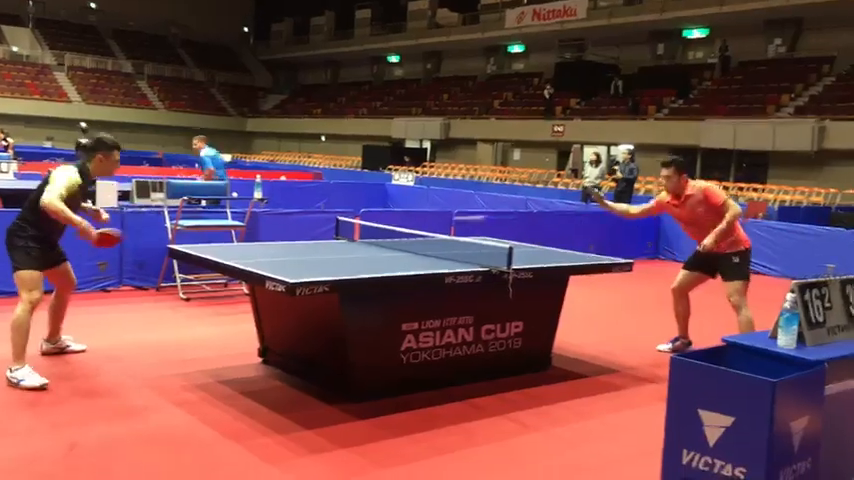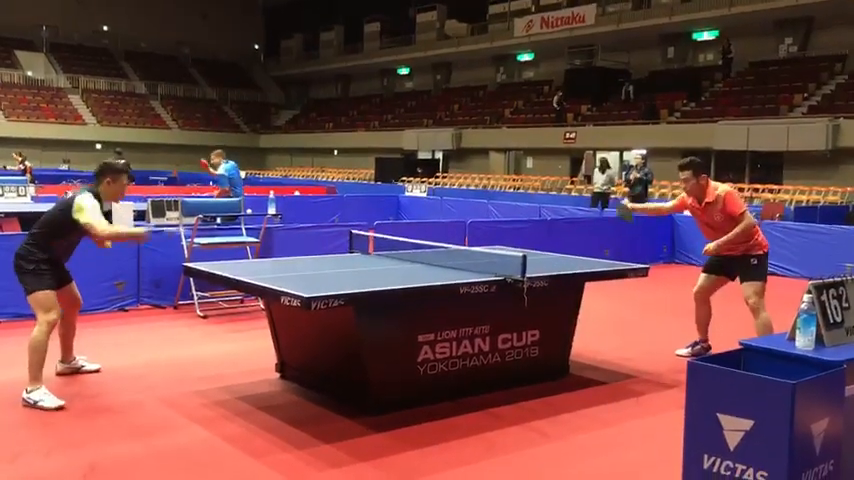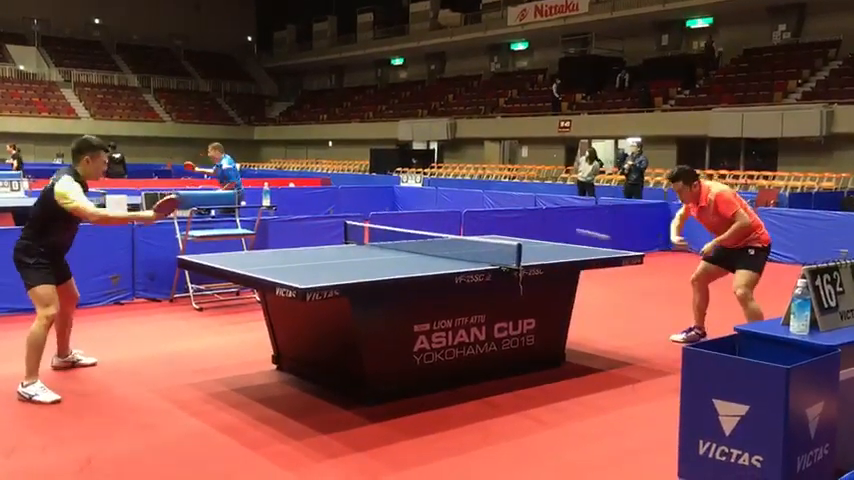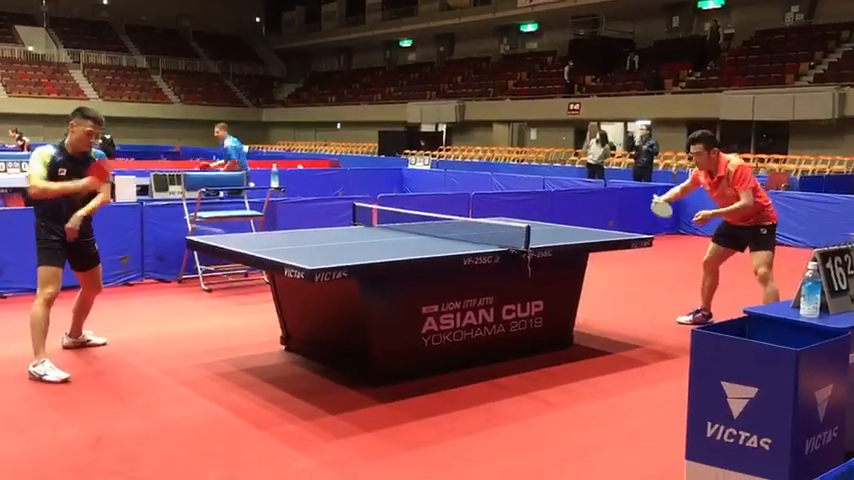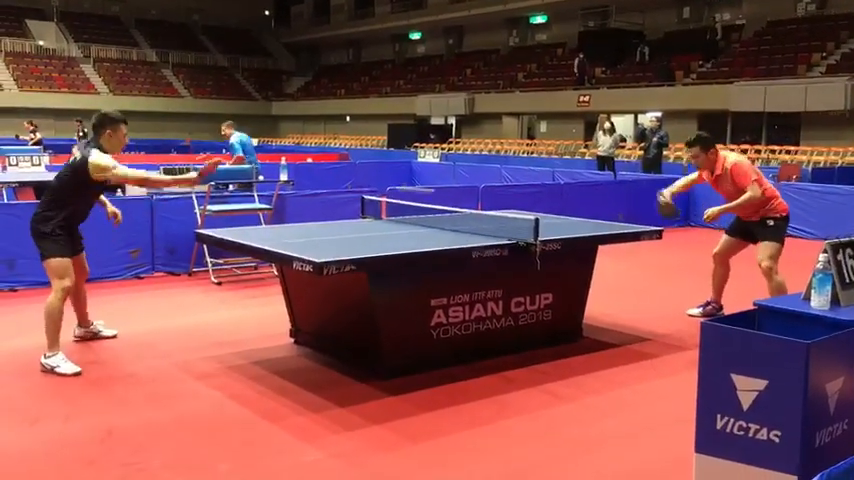
dt=1s
person 1, frame 1
left shoulder: (85, 177)
right shoulder: (70, 174)
right elbow: (49, 203)
left wrist: (92, 210)
right wrist: (83, 226)
left hip: (45, 239)
right hip: (24, 238)
left knee: (67, 285)
right knee: (32, 297)
left ankle: (53, 340)
right ankle: (17, 369)
person 1, frame 2
left shoulder: (94, 201)
right shoulder: (85, 200)
right elbow: (103, 230)
left wrist: (99, 238)
right wrist: (136, 233)
left hip: (50, 260)
right hip: (35, 260)
left knee: (74, 306)
right knee: (50, 317)
left ankle: (68, 361)
right ankle: (34, 390)
person 1, frame 3
left shoulder: (72, 180)
right shoulder: (67, 184)
right elbow: (92, 214)
left wrist: (96, 216)
right wrist: (139, 216)
left hip: (52, 254)
right hip: (34, 255)
left knee: (70, 302)
right knee: (48, 313)
left ankle: (63, 355)
right ankle: (29, 384)
person 1, frame 4
left shoulder: (94, 159)
right shoulder: (45, 154)
left elbow: (104, 195)
right elbow: (35, 189)
left wrist: (80, 215)
right wrist: (76, 186)
left hip: (81, 232)
right hip: (51, 234)
left knee: (93, 287)
right knee: (48, 293)
left ankle: (75, 335)
right ankle: (38, 363)
person 1, frame 5
left shoulder: (89, 151)
right shoulder: (96, 159)
right elbow: (140, 179)
left wrist: (107, 204)
right wrist: (189, 178)
left hip: (64, 224)
right hip: (49, 226)
left knee: (80, 276)
right knee: (63, 285)
left ankle: (84, 326)
right ankle: (51, 355)
person 2, frame 1
left shoulder: (703, 190)
right shoulder: (666, 200)
left elbow: (735, 211)
right elbow: (636, 211)
left wrist: (715, 236)
right wrist: (607, 205)
left hip: (733, 248)
right hip: (705, 250)
left knee: (737, 301)
right knee: (678, 289)
right ankle: (683, 339)
person 2, frame 2
left shoulder: (724, 194)
right shoulder: (688, 198)
left elbow: (749, 224)
right elbow: (662, 208)
left wrist: (719, 243)
right wrist: (632, 207)
left hip: (751, 250)
right hip: (724, 252)
left knee: (754, 303)
right knee: (699, 294)
right ankle: (702, 344)
person 2, frame 3
left shoulder: (717, 195)
right shoulder: (692, 199)
left elbow: (744, 222)
right elbow: (679, 218)
left wrist: (715, 243)
right wrist: (675, 236)
left hip: (753, 243)
right hip: (728, 245)
left knee: (742, 293)
right knee: (698, 279)
right ankle: (698, 330)
person 2, frame 4
left shoulder: (737, 167)
right shoulder: (700, 172)
left elbow: (748, 203)
right elbow: (682, 189)
left wrist: (712, 214)
right wrist: (663, 199)
left hip: (760, 221)
right hip: (733, 222)
left knee: (762, 273)
right knee: (709, 263)
right ankle: (704, 312)
person 2, frame 5
left shoulder: (734, 163)
right shoulder: (707, 169)
left elbow: (754, 195)
right elbow: (688, 180)
left wrist: (720, 210)
right wrist: (668, 192)
left hip: (771, 213)
right hip: (747, 216)
left knee: (767, 266)
right knee: (719, 256)
right ankle: (714, 306)
